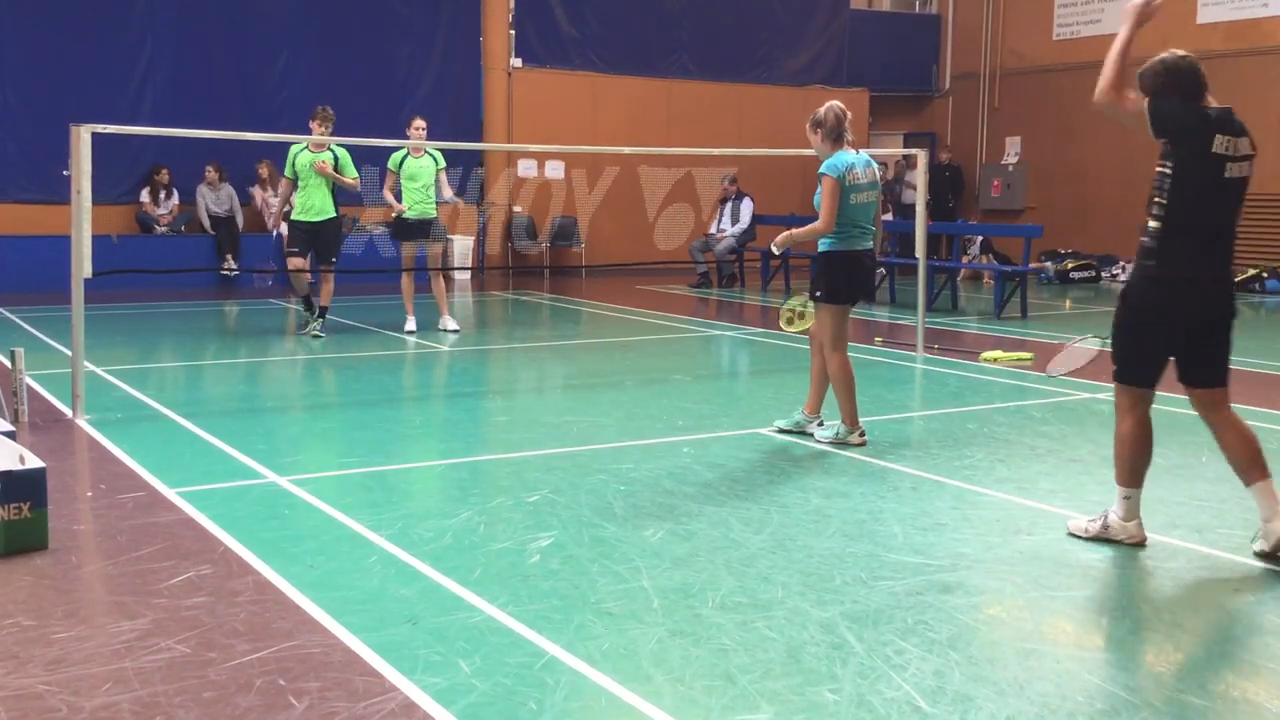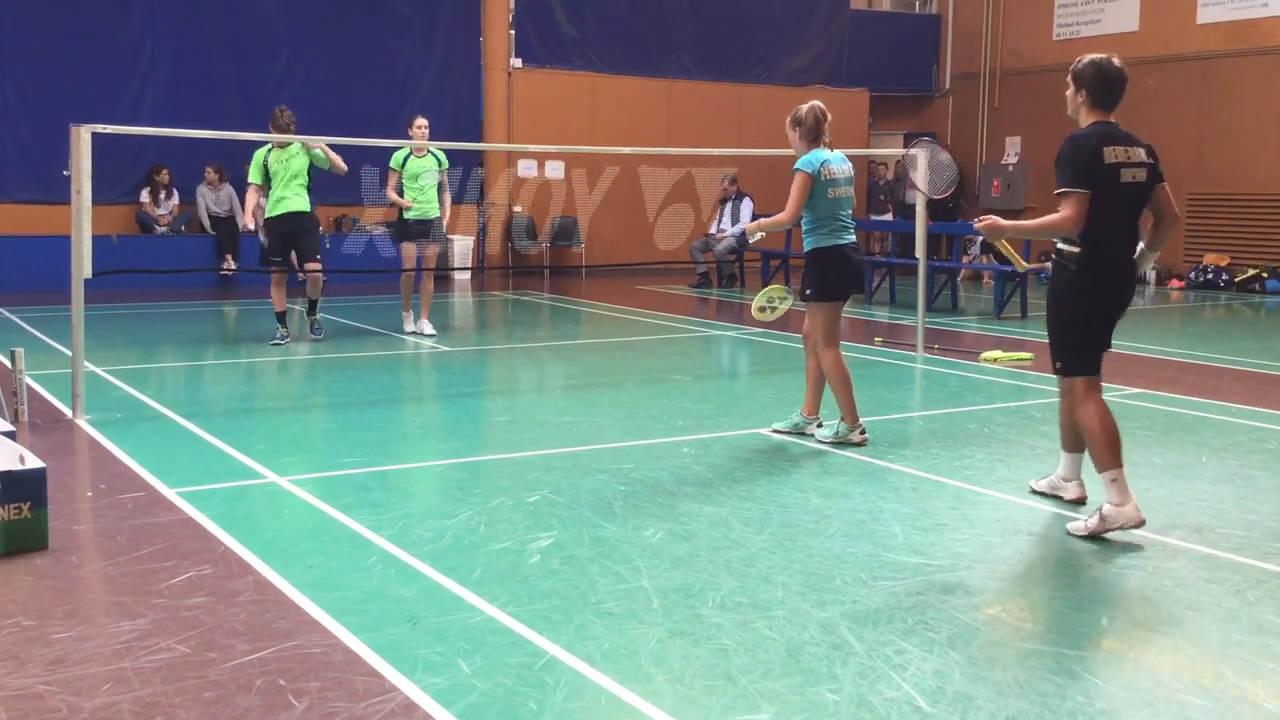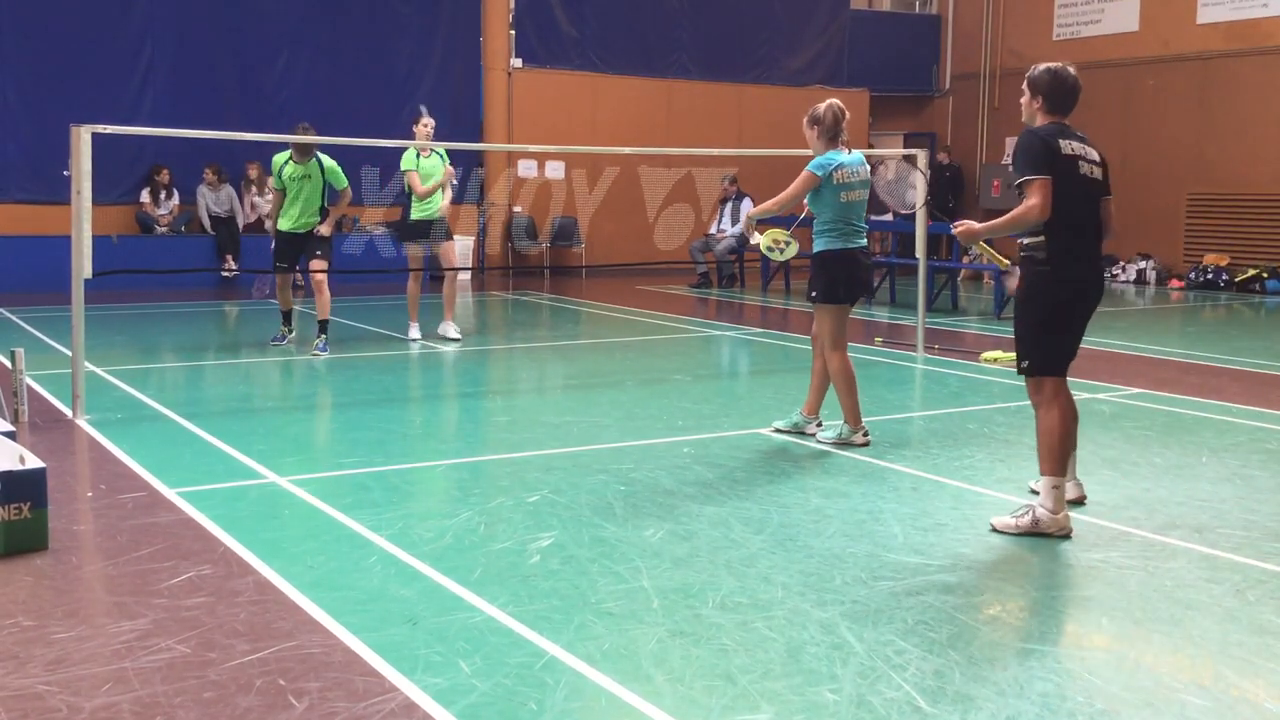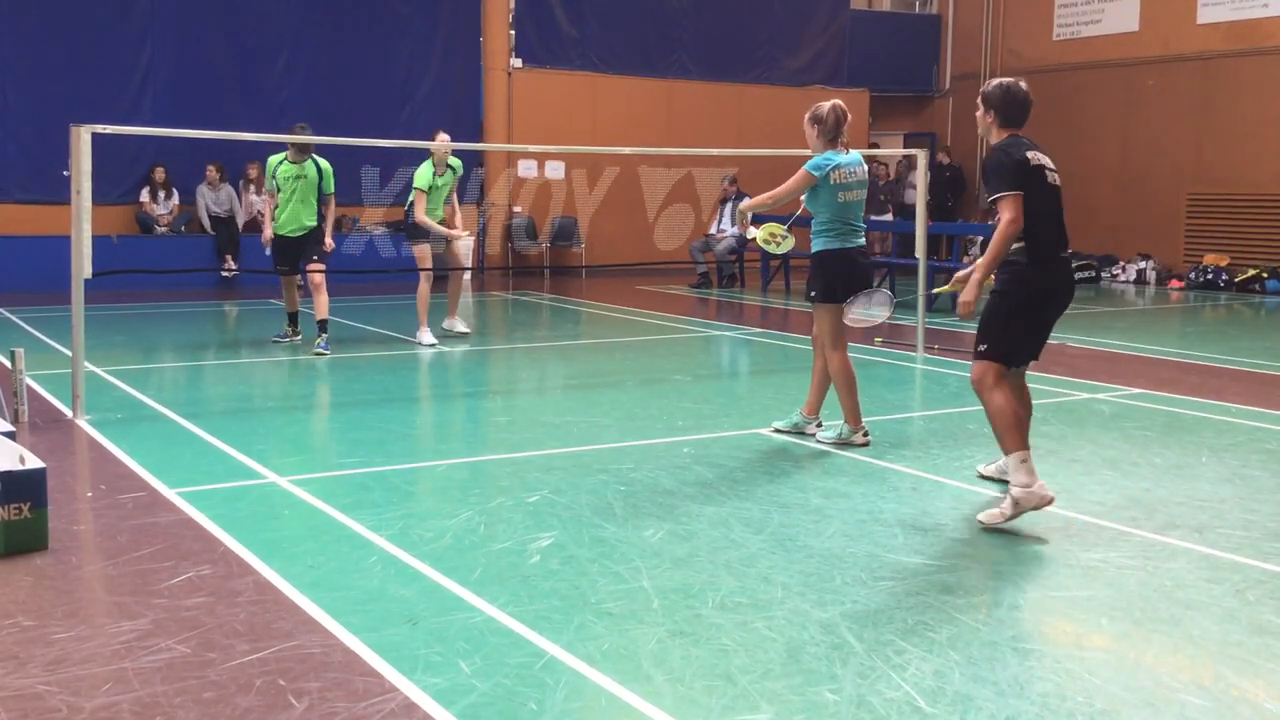
dt=0.7s
person 1, frame 1
left shoulder: (1189, 124)
left elbow: (1107, 97)
left hip: (1158, 287)
right hip: (1212, 288)
left knee: (1132, 401)
right knee: (1214, 405)
left ankle: (1124, 518)
person 1, frame 2
left shoulder: (1080, 145)
right shoulder: (1140, 148)
left elbow: (1071, 221)
right elbow: (1169, 215)
left wrist: (1007, 228)
right wrist: (1140, 256)
left hip: (1080, 281)
right hip: (1116, 280)
left knee: (1081, 390)
right knee: (1078, 379)
left ankle: (1119, 502)
right ankle: (1068, 477)
person 1, frame 3
left shoulder: (1035, 140)
right shoulder: (1090, 150)
left elbow: (1037, 209)
right elbow: (1105, 223)
left wrist: (981, 230)
left hip: (1050, 278)
right hip: (1087, 277)
left knee: (1044, 389)
right knee: (1054, 381)
left ankle: (1050, 508)
right ankle: (1066, 480)
person 1, frame 4
left shoulder: (1002, 155)
right shoulder: (1035, 154)
left elbow: (1012, 223)
left wrist: (976, 280)
right wrist: (983, 268)
left hip: (1026, 281)
right hip: (1053, 278)
left knee: (987, 375)
right knee: (1011, 371)
left ankle: (1025, 484)
right ankle: (1015, 462)
person 2, frame 1
left shoulder: (833, 166)
right shoulder: (869, 163)
left elbow: (825, 226)
right elbow: (877, 221)
left wrist: (790, 236)
right wrist: (870, 256)
left hip: (837, 262)
right hip: (862, 260)
left knee: (834, 347)
right knee: (819, 337)
left ankle: (851, 427)
right ankle: (810, 415)
person 2, frame 2
left shoulder: (809, 163)
right shoulder: (842, 160)
left elbow: (789, 217)
left wrist: (758, 224)
left hip: (826, 258)
right hip: (846, 254)
left knee: (826, 345)
right knee: (812, 337)
left ankle: (852, 425)
right ankle: (809, 416)
person 2, frame 3
left shoulder: (823, 164)
right shoulder: (859, 160)
left elbow: (780, 203)
left wrist: (751, 214)
left hip: (833, 260)
right hip: (855, 257)
left knee: (834, 347)
right knee: (821, 339)
left ankle: (854, 427)
right ankle: (809, 415)
person 2, frame 4
left shoulder: (821, 165)
right shoulder: (857, 161)
left elbow: (774, 199)
left wrist: (744, 206)
left hip: (832, 260)
right hip: (855, 256)
left knee: (834, 347)
right knee: (821, 339)
left ankle: (854, 427)
right ankle: (809, 416)
person 3, frame 1
left shoulder: (339, 153)
right shoulder: (296, 151)
left elbow: (355, 185)
right elbow: (288, 184)
left wrist: (331, 175)
right wrist: (278, 212)
left hip: (328, 219)
right hip: (300, 219)
left knee: (326, 271)
right knee: (295, 266)
left ankle: (321, 319)
right ankle: (309, 309)
person 3, frame 2
left shoulder: (306, 148)
right shoulder: (262, 155)
left elbow: (341, 170)
right elbow: (254, 188)
left wrist: (322, 148)
right wrist: (248, 214)
left hip: (304, 217)
right hip: (275, 219)
left knee: (314, 271)
right knee: (278, 276)
left ankle: (312, 314)
right ankle: (282, 327)
person 3, frame 3
left shoulder: (327, 165)
right shoulder: (279, 162)
left elbow: (346, 194)
right elbow: (278, 195)
left wrist: (329, 223)
right wrist: (273, 226)
left hip: (316, 229)
right hip: (286, 229)
left knee: (319, 279)
right knee: (282, 281)
left ankle: (322, 335)
right ankle: (286, 327)
person 3, frame 4
left shoulder: (322, 166)
right shoulder: (273, 163)
left elbow: (329, 202)
right elbow: (271, 197)
left wrist: (328, 234)
right wrist: (267, 226)
left hip: (312, 231)
right hip: (282, 232)
left knee: (316, 281)
right knee: (287, 282)
left ankle: (323, 336)
right ankle: (293, 327)
person 4, frame 1
left shoulder: (436, 156)
right shoulder: (397, 158)
left elbow: (444, 188)
right elbow: (386, 189)
left wrist: (451, 197)
right wrist: (395, 205)
left hip: (431, 219)
right hip: (407, 219)
left knee: (436, 270)
right knee: (408, 270)
left ankle: (445, 317)
right ankle: (410, 318)
person 4, frame 2
left shoulder: (439, 156)
right shoulder: (400, 157)
left elbow: (445, 189)
right elbow: (390, 190)
left wrist: (446, 215)
right wrist: (401, 202)
left hip: (433, 219)
right hip: (409, 220)
left knee: (429, 272)
right knee: (409, 270)
left ankle: (423, 320)
right ankle: (407, 311)
person 4, frame 3
left shoulder: (440, 154)
right shoulder: (409, 157)
left elbow: (447, 188)
right elbow: (420, 193)
left wrist: (445, 202)
right wrist: (441, 180)
left hip: (438, 220)
right hip: (415, 221)
left knee: (452, 269)
right knee: (416, 274)
left ankle: (447, 323)
right ankle: (413, 325)
person 4, frame 4
left shoulder: (456, 165)
right shoulder: (424, 173)
right elbow: (419, 216)
left wrist: (457, 214)
right wrist: (447, 231)
left hip: (439, 220)
right hip: (418, 223)
left knee: (458, 267)
right knee: (427, 275)
left ankle: (451, 318)
right ankle: (423, 330)
